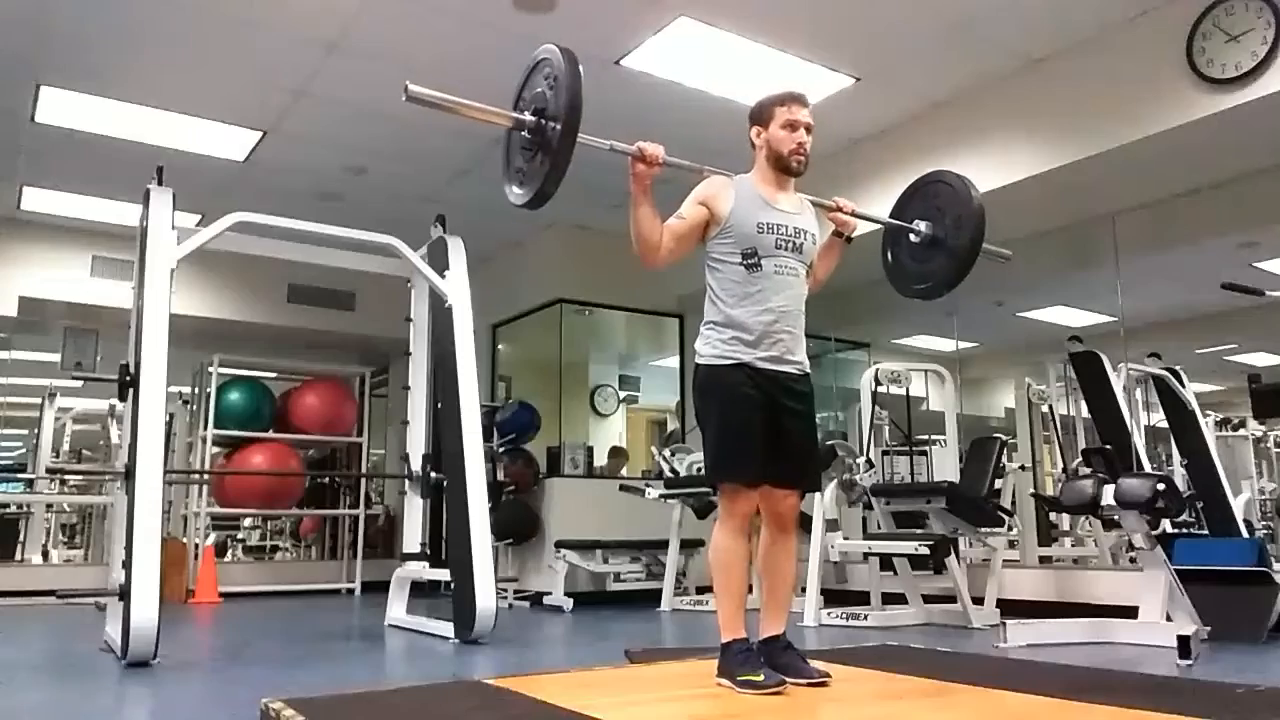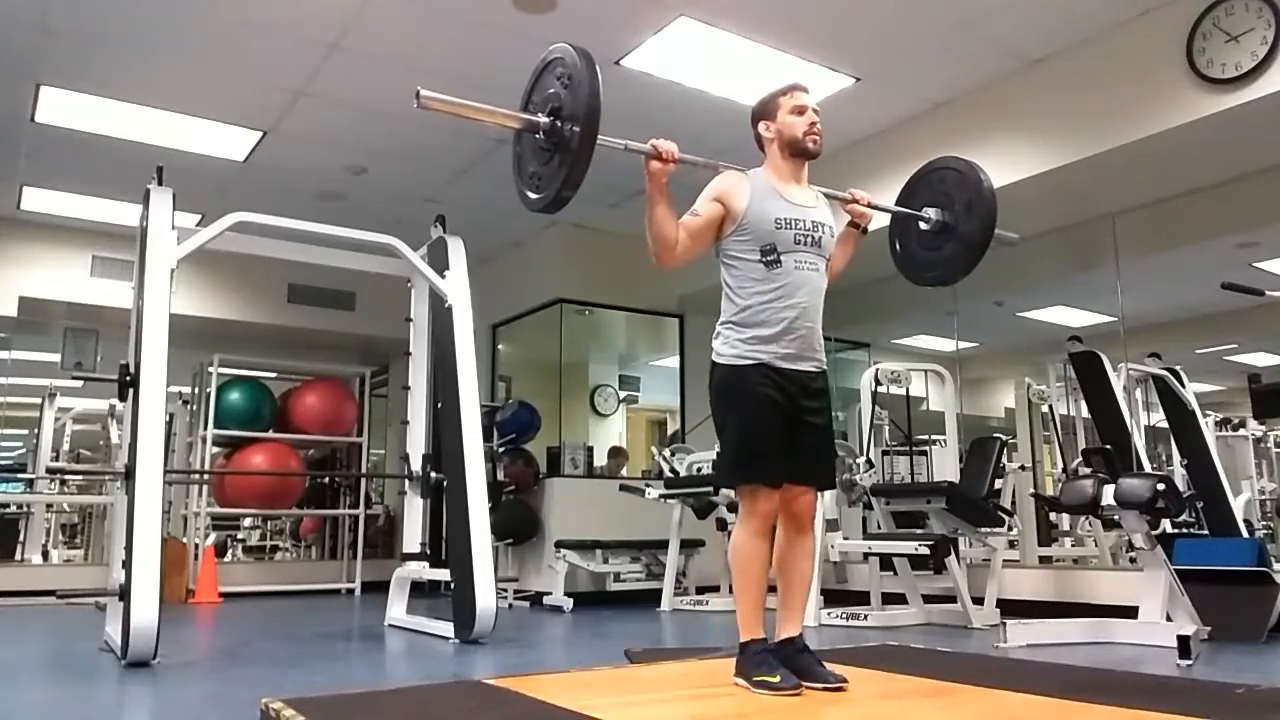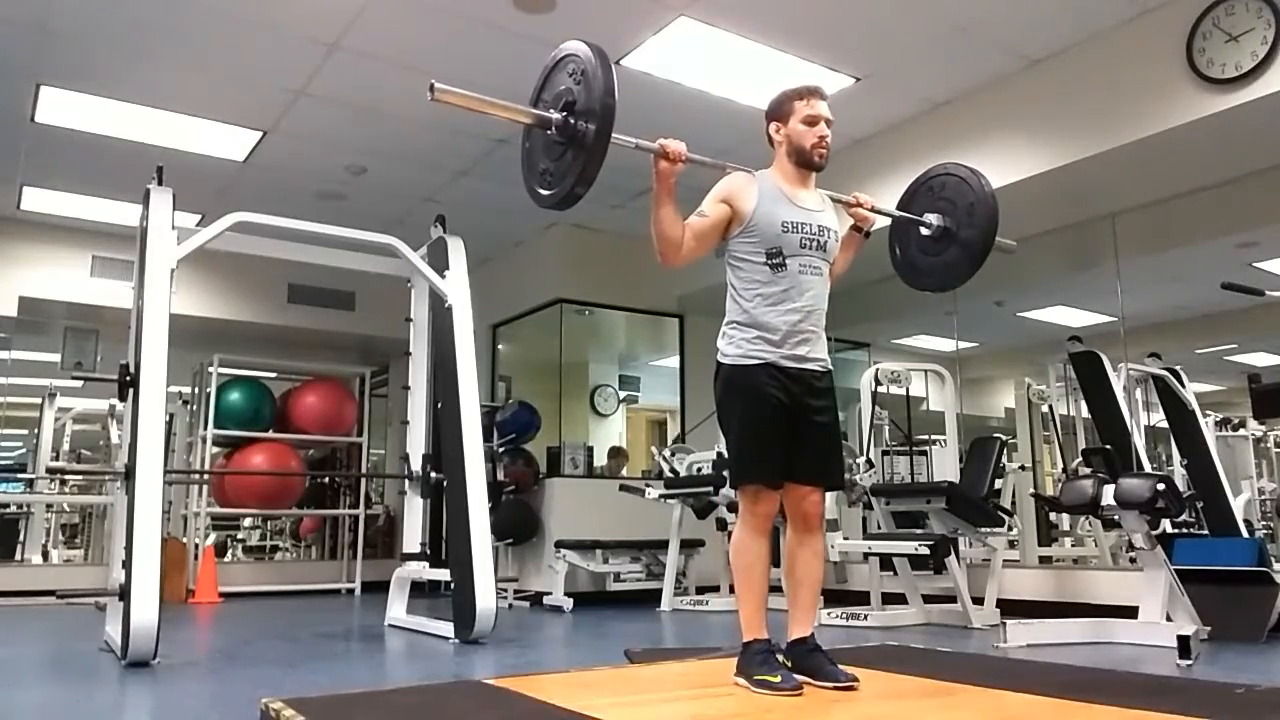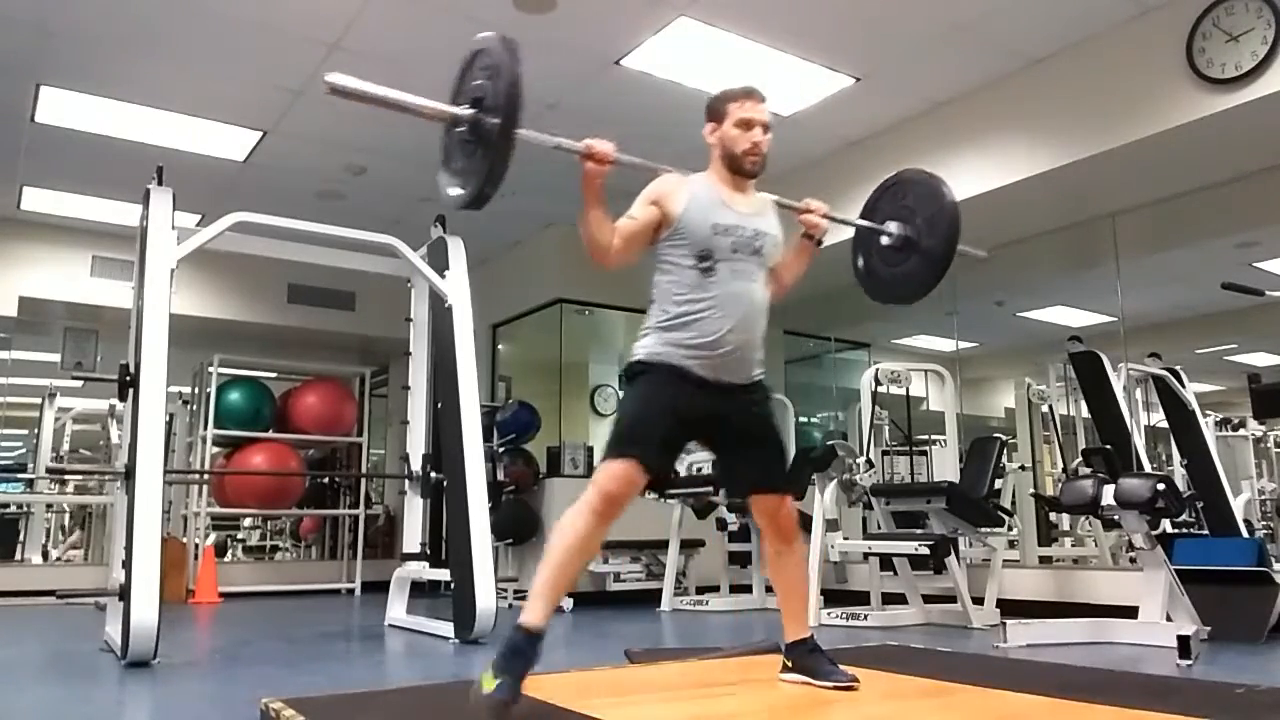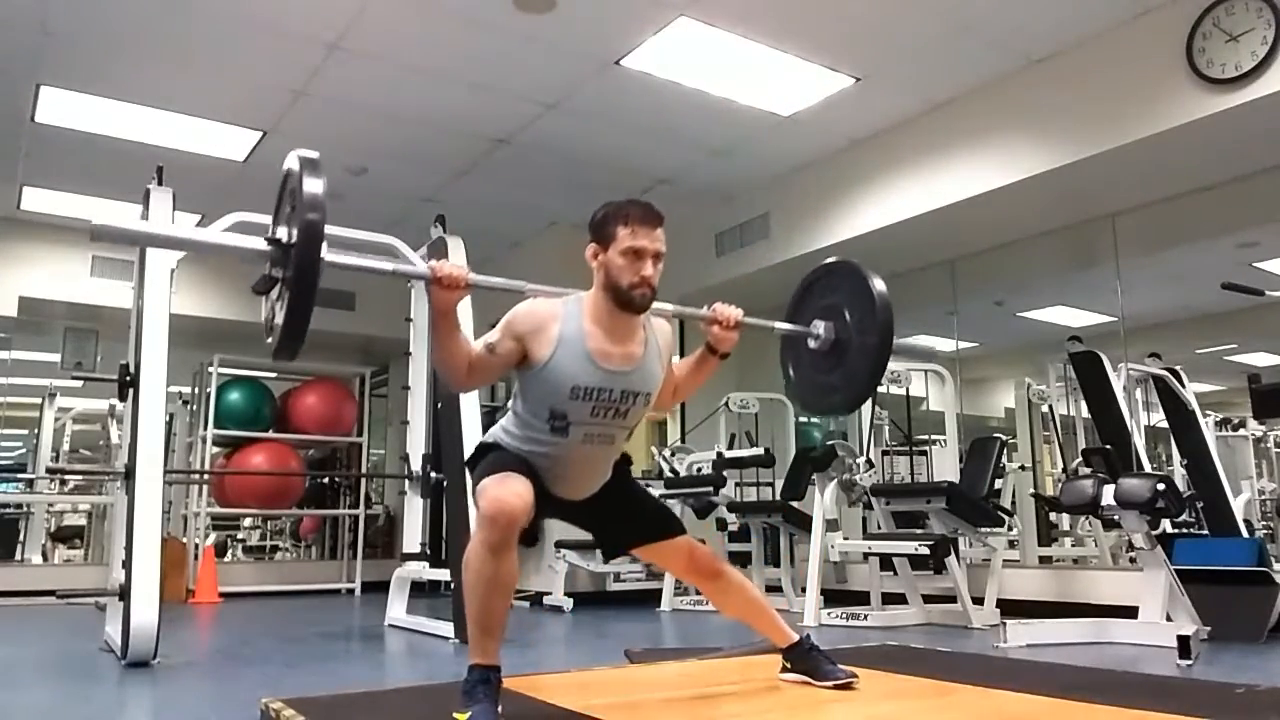
dt=1s
person 1, frame 1
left shoulder: (807, 212)
right shoulder: (720, 193)
right elbow: (653, 251)
left wrist: (841, 236)
right wrist: (641, 185)
left hip: (791, 372)
right hip: (730, 367)
left knee: (784, 510)
right knee: (739, 505)
left ankle: (774, 639)
right ankle: (734, 647)
person 1, frame 2
left shoulder: (821, 205)
right shoulder: (734, 189)
right elbow: (669, 252)
left wrist: (856, 228)
right wrist: (657, 185)
left hip: (807, 371)
right hip: (747, 366)
left knee: (801, 509)
right knee: (760, 505)
left ankle: (790, 642)
right ankle: (752, 648)
person 1, frame 3
left shoulder: (827, 208)
right shoulder: (741, 190)
right elbow: (674, 251)
left wrist: (859, 230)
right wrist: (664, 182)
left hip: (813, 370)
right hip: (753, 366)
left knee: (809, 509)
right knee: (759, 506)
left ankle: (802, 644)
right ankle: (755, 648)
person 1, frame 4
left shoulder: (769, 214)
right shoulder: (675, 192)
right elbow: (607, 254)
left wrist: (809, 241)
right wrist: (593, 183)
left hip: (742, 384)
right hip: (670, 371)
left knee: (781, 515)
right knee: (610, 490)
left ankle: (800, 648)
right ankle: (519, 646)
person 1, frame 5
left shoulder: (659, 336)
right shoulder: (540, 321)
left elbow: (665, 395)
right elbow: (461, 376)
left wrist: (715, 349)
right wrist: (443, 309)
left hip: (597, 480)
right hip: (516, 461)
left knee: (702, 562)
right knee: (502, 509)
left ankle: (798, 651)
